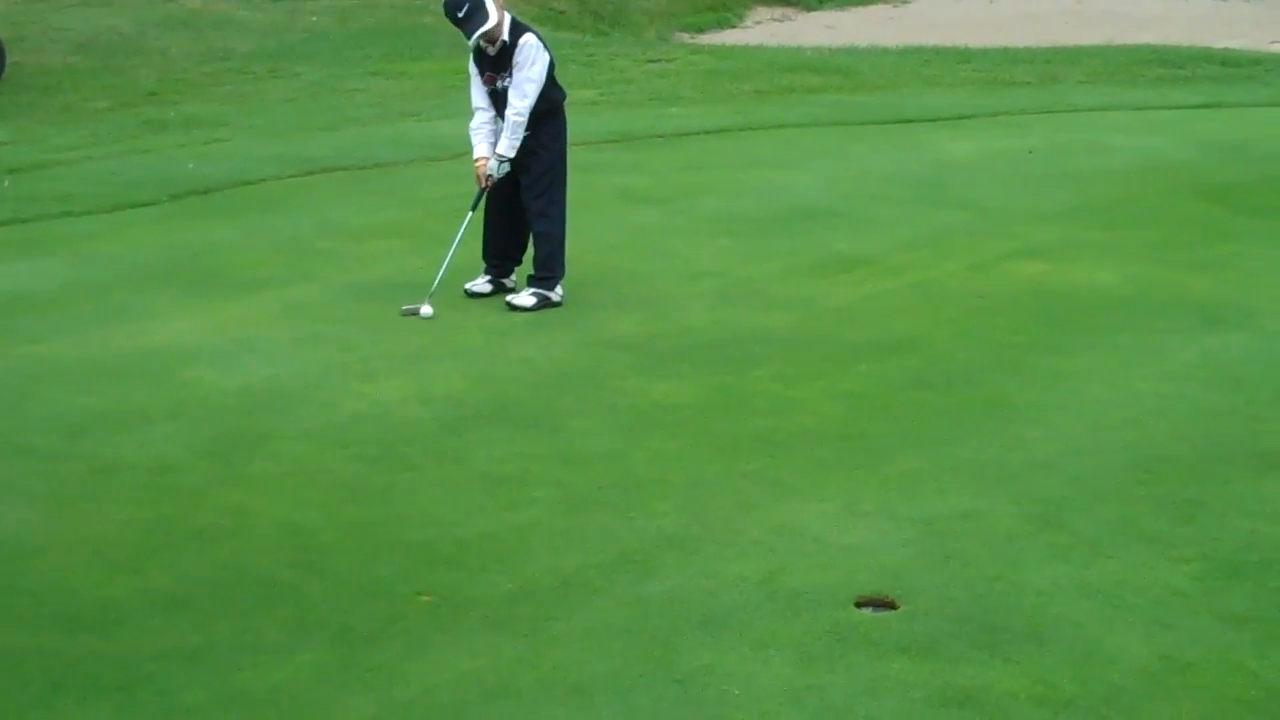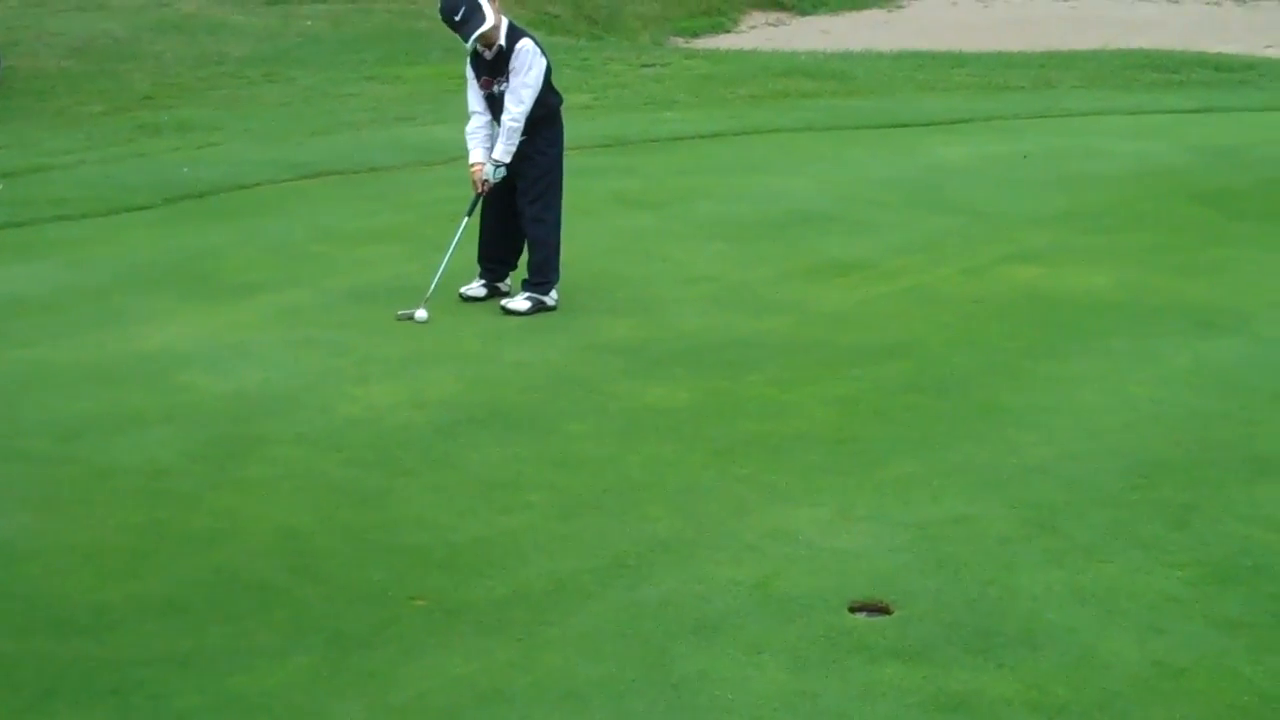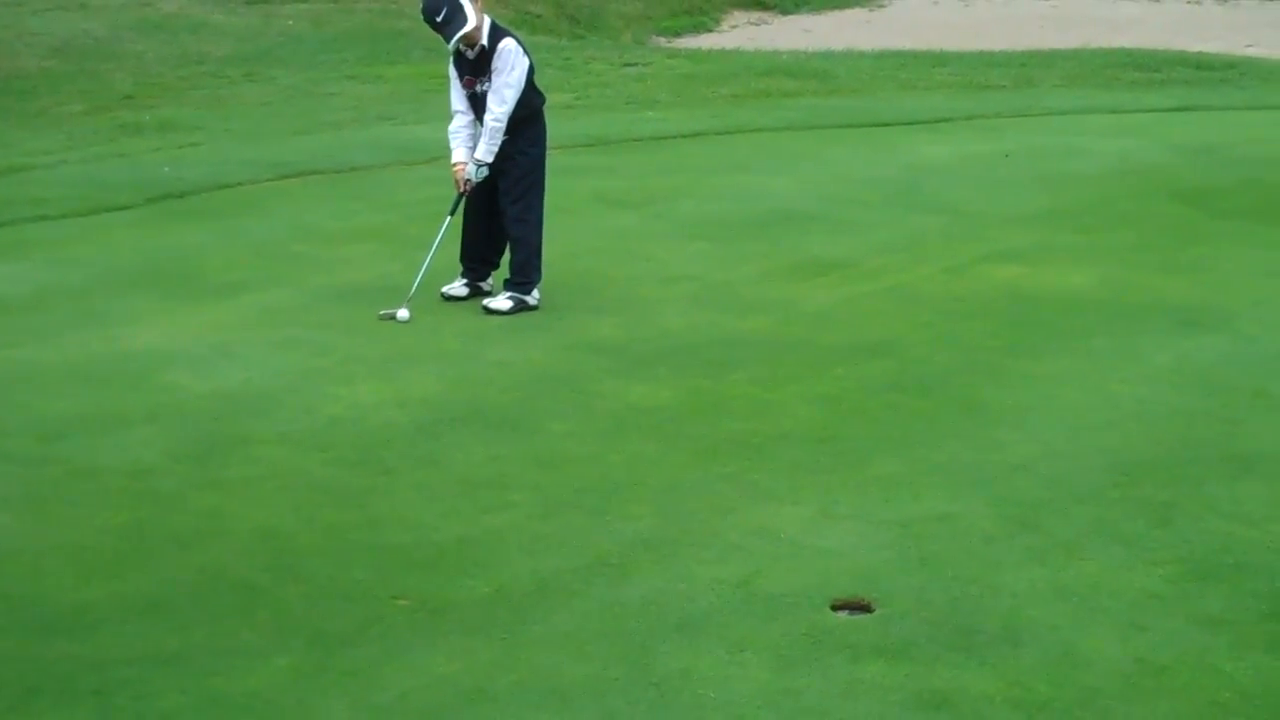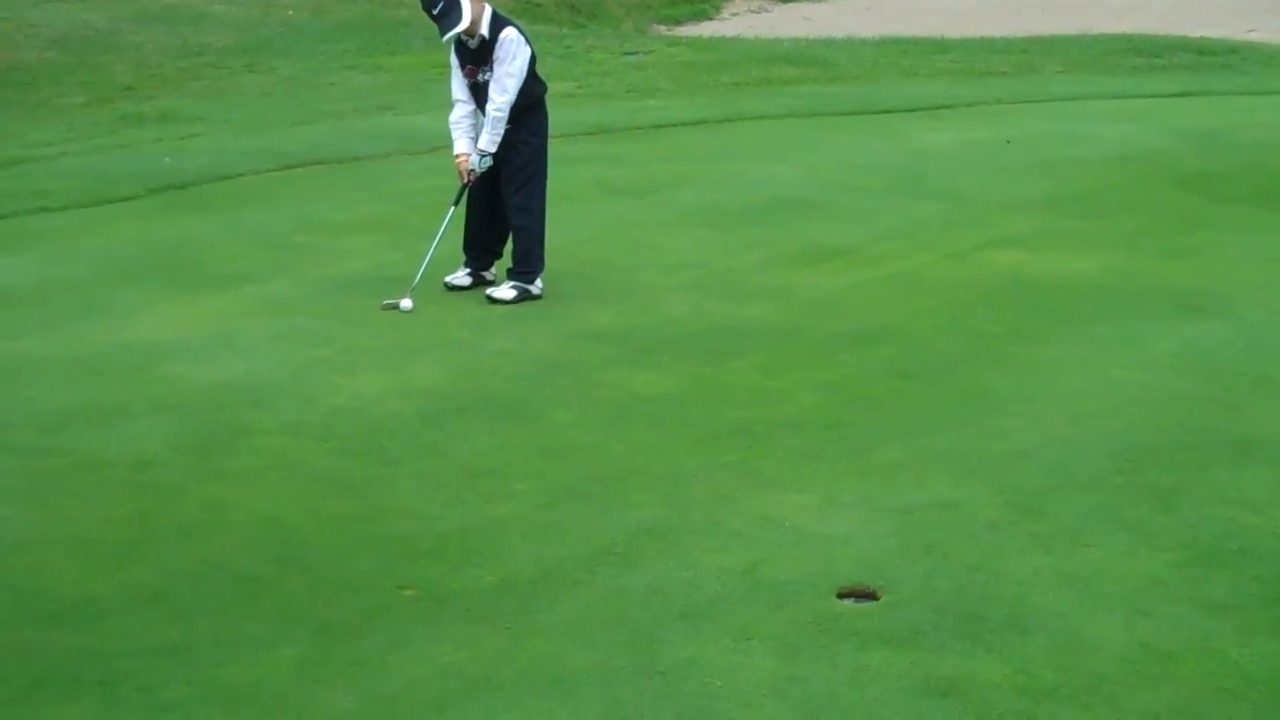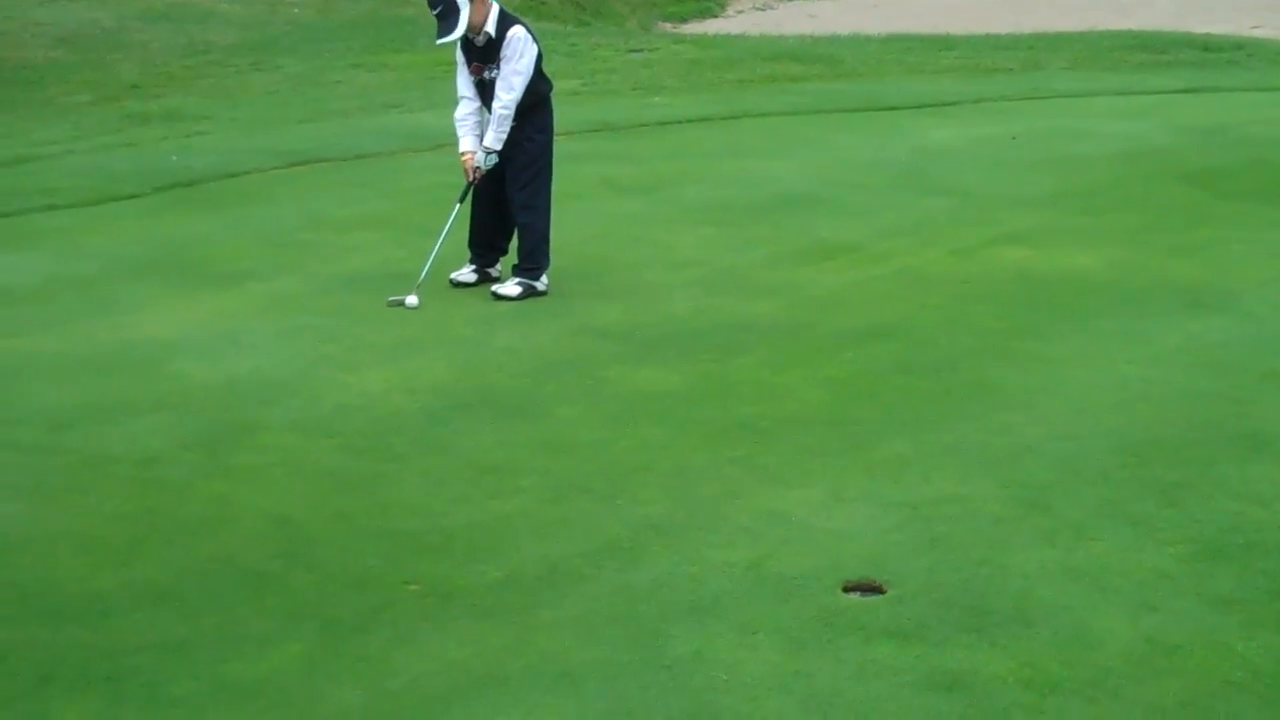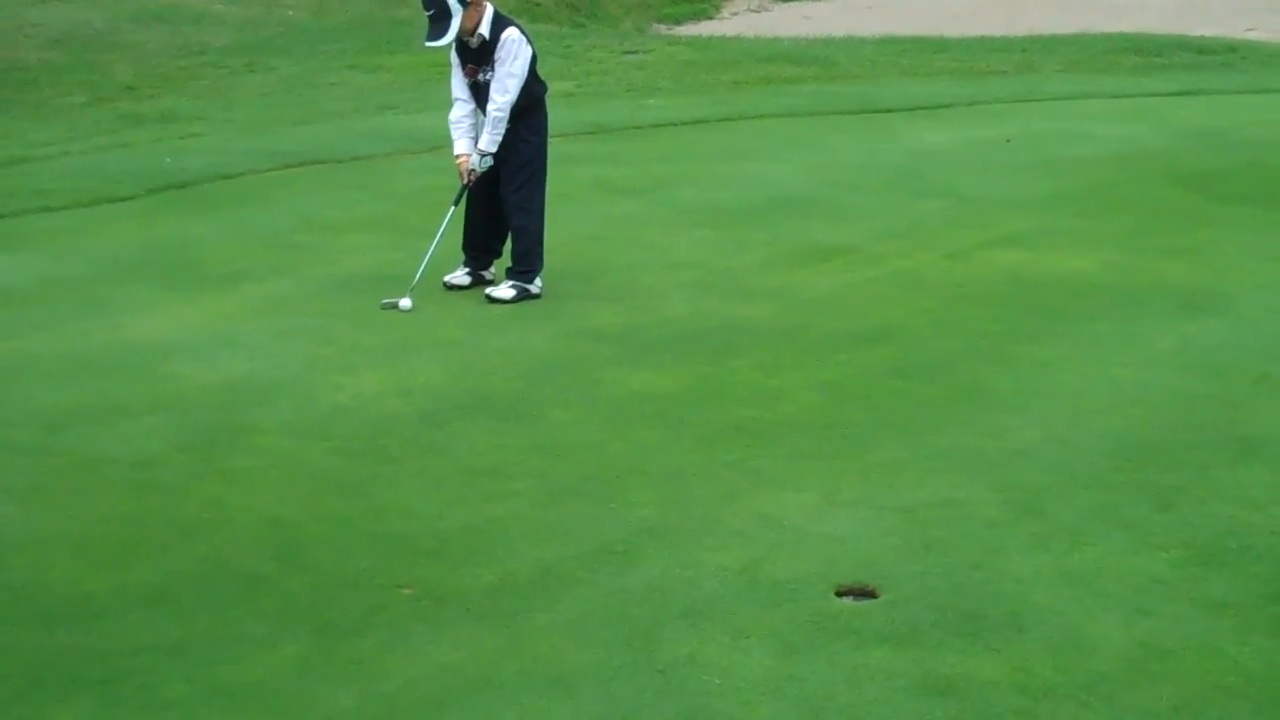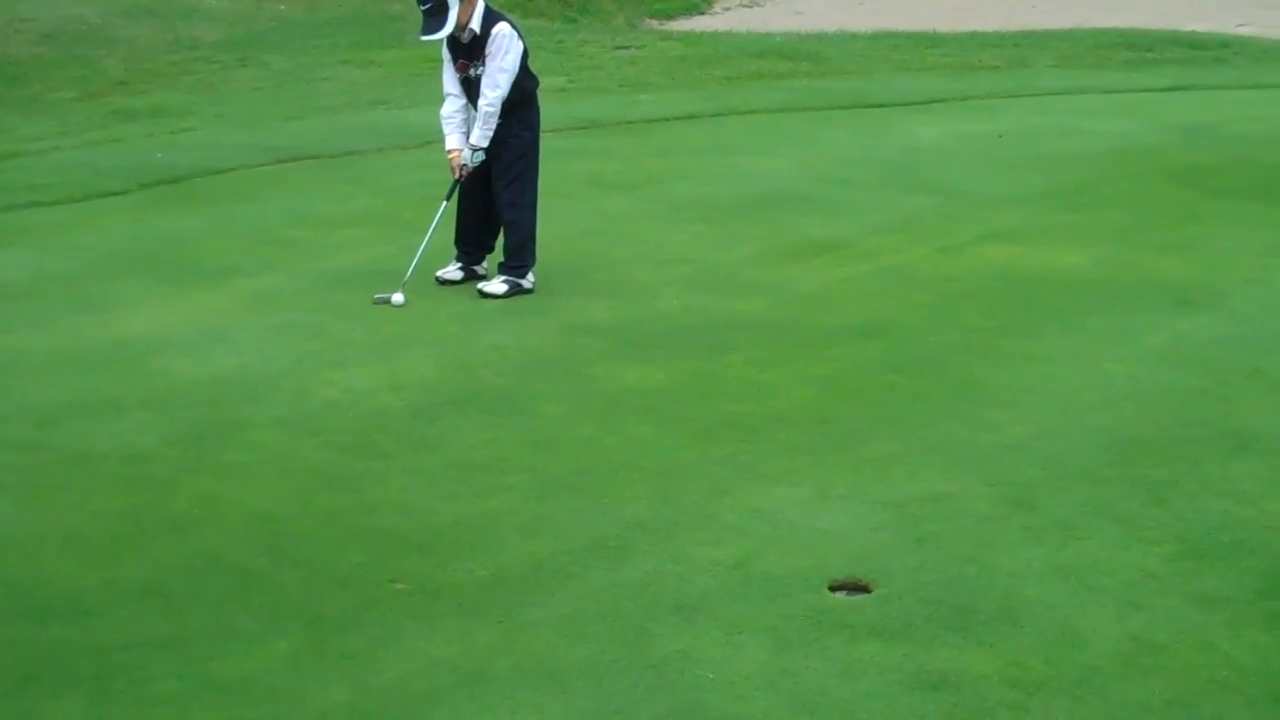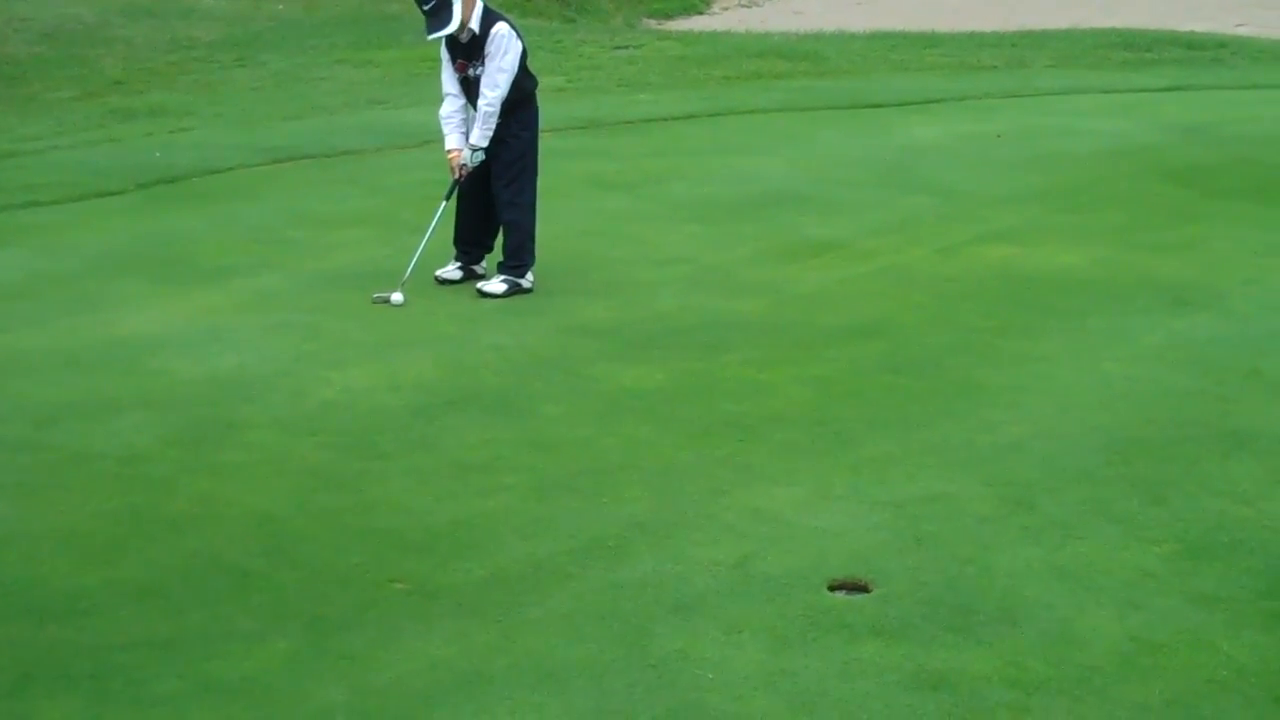
dt=0.2s
person 1, frame 1
left shoulder: (527, 43)
right shoulder: (478, 54)
left elbow: (520, 106)
right elbow: (482, 108)
left wrist: (500, 156)
right wrist: (482, 155)
left hip: (543, 132)
right hip: (510, 133)
left knee: (542, 206)
right knee: (501, 204)
left ankle: (547, 284)
right ankle: (499, 271)
person 1, frame 2
left shoulder: (524, 48)
right shoulder: (476, 58)
left elbow: (516, 112)
right elbow: (479, 113)
left wrist: (496, 161)
right wrist: (478, 160)
left hip: (540, 137)
right hip: (507, 138)
left knee: (537, 211)
right knee: (497, 208)
left ankle: (542, 288)
right ankle: (494, 276)
person 1, frame 3
left shoulder: (506, 47)
right shoulder: (459, 56)
left elbow: (499, 111)
right elbow: (461, 112)
left wrist: (479, 161)
right wrist: (460, 159)
left hip: (522, 136)
right hip: (489, 137)
left knee: (519, 211)
right knee: (479, 207)
left ankle: (524, 288)
right ankle: (476, 275)
person 1, frame 4
left shoulder: (508, 37)
right shoulder: (460, 45)
left elbow: (501, 100)
right elbow: (463, 101)
left wrist: (482, 151)
right wrist: (463, 149)
left hip: (524, 124)
right hip: (490, 127)
left knee: (521, 200)
right knee: (482, 196)
left ankle: (527, 277)
right ankle: (479, 264)
person 1, frame 5
left shoulder: (515, 35)
right shoulder: (466, 42)
left elbow: (507, 98)
right elbow: (468, 99)
left wrist: (488, 149)
right wrist: (469, 147)
left hip: (530, 122)
right hip: (497, 124)
left knee: (526, 196)
right knee: (487, 193)
left ankle: (532, 274)
right ankle: (484, 261)
person 1, frame 6
left shoulder: (509, 37)
right shoulder: (461, 44)
left elbow: (502, 101)
right elbow: (462, 100)
left wrist: (483, 152)
right wrist: (463, 149)
left hip: (524, 124)
right hip: (491, 125)
left knee: (520, 199)
right knee: (481, 195)
left ankle: (526, 276)
right ankle: (478, 264)
person 1, frame 7
left shoulder: (500, 32)
right shoulder: (452, 39)
left elbow: (493, 96)
right elbow: (453, 95)
left wrist: (473, 146)
right wrist: (454, 145)
left hip: (515, 119)
right hip: (482, 121)
left knee: (512, 194)
right knee: (473, 191)
left ankle: (518, 271)
right ankle: (470, 259)
person 1, frame 8
left shoulder: (499, 31)
right shoulder: (451, 39)
left elbow: (492, 96)
right elbow: (453, 96)
left wrist: (474, 146)
right wrist: (454, 145)
left hip: (514, 119)
right hip: (481, 121)
left knee: (512, 194)
right knee: (472, 191)
left ankle: (517, 271)
right ankle: (469, 258)
